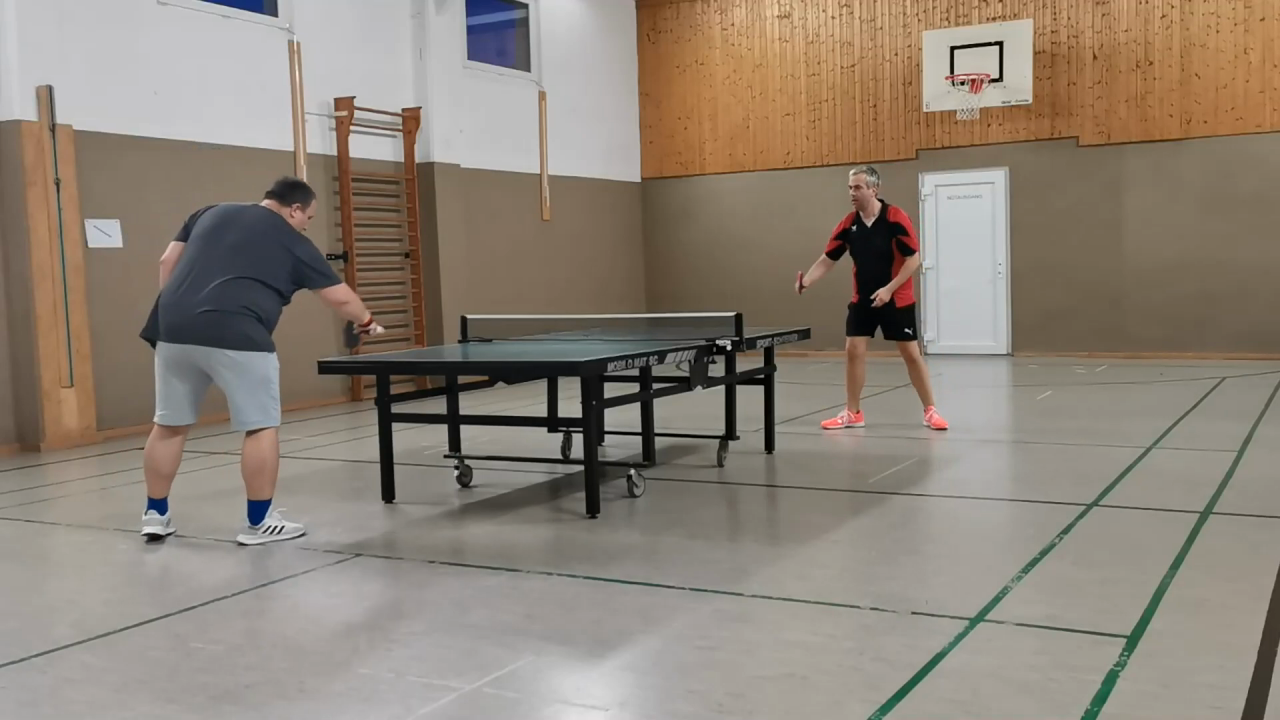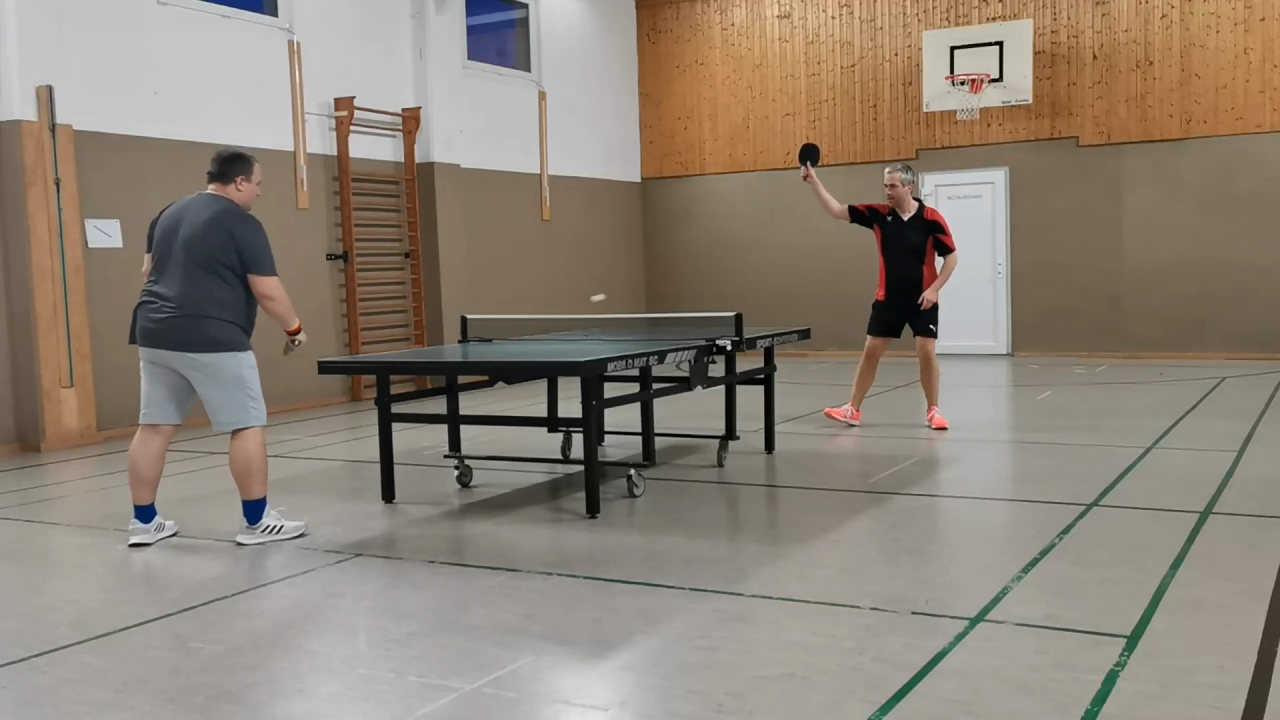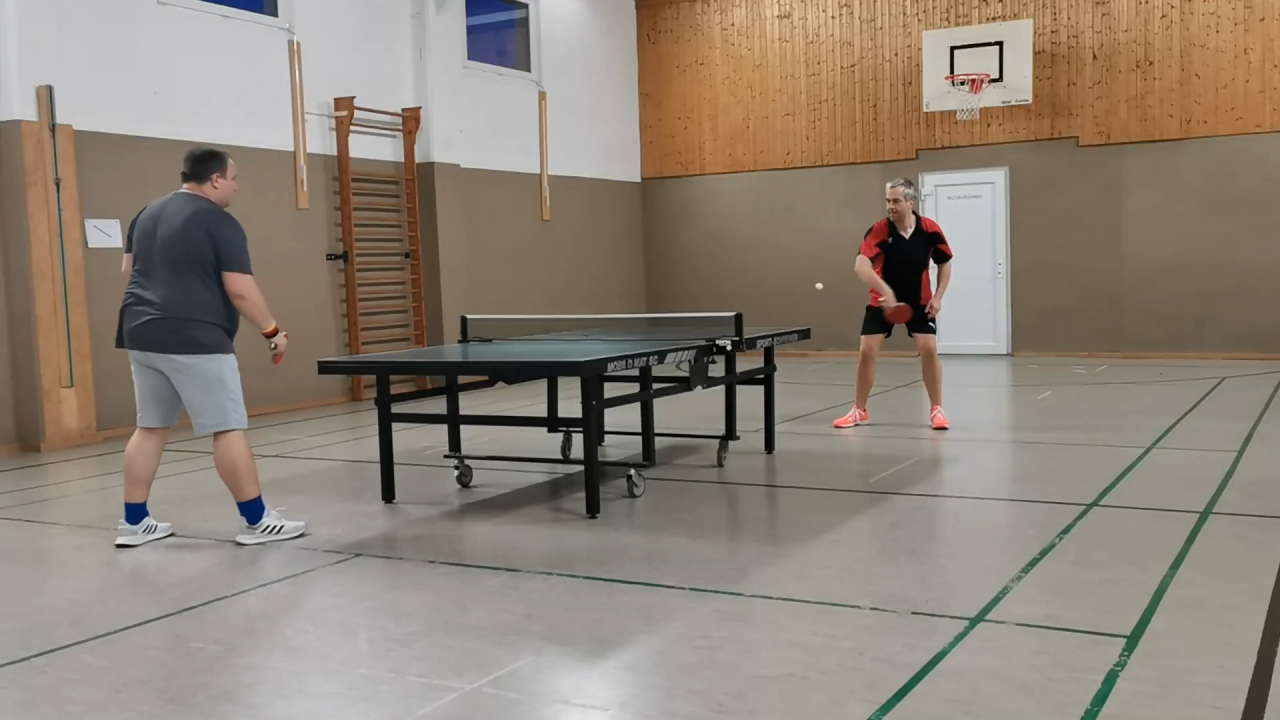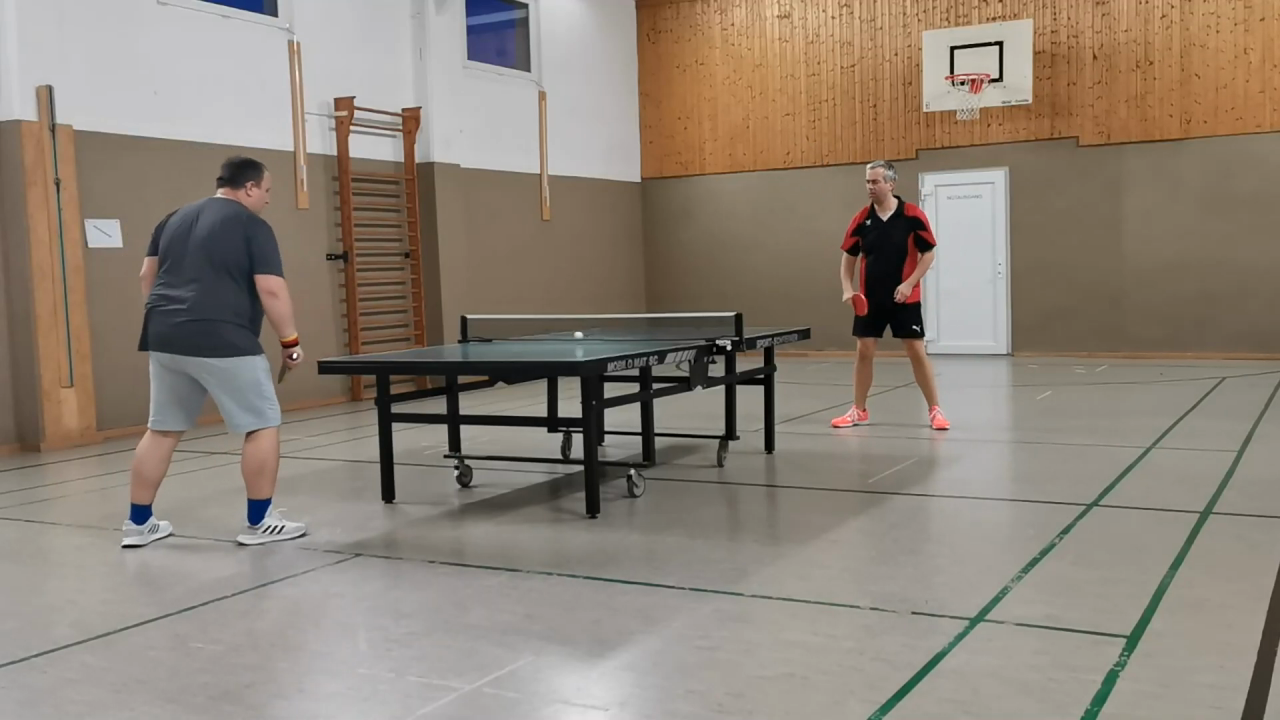
dt=1s
person 1, frame 1
left shoulder: (211, 214)
right shoulder: (291, 242)
left elbow: (168, 261)
right elbow: (338, 294)
right wrist: (367, 322)
left hip: (175, 330)
right hip: (234, 338)
left knee: (169, 425)
right knee: (260, 427)
left ankle: (156, 515)
right ankle: (260, 522)
person 1, frame 2
left shoulder: (170, 213)
right shoulder: (242, 223)
left elbow: (149, 271)
right elbow: (268, 290)
right wrist: (294, 327)
left hip: (155, 335)
right hip: (213, 338)
left knee: (155, 427)
right knee: (247, 426)
left ankle: (144, 520)
right ankle: (257, 521)
person 1, frame 3
left shoulder: (146, 214)
right shoulder: (220, 223)
left elbow: (129, 269)
right elbow: (240, 290)
right wrist: (272, 330)
left hip: (142, 335)
right hip: (195, 340)
left knee: (150, 429)
right knee: (228, 428)
left ankle: (134, 522)
right ankle: (256, 521)
person 1, frame 4
left shoulder: (176, 219)
right shoulder: (253, 227)
left elbow: (148, 277)
right elbow: (271, 291)
right wrist: (291, 340)
left hip: (166, 340)
right hip: (225, 343)
left knee: (162, 430)
right knee: (263, 426)
left ankle: (138, 522)
right ankle: (260, 521)
person 2, frame 1
left shoulder: (897, 218)
right shoulder: (846, 225)
left elbow: (913, 259)
right elbow: (827, 259)
left wrist: (888, 289)
right wrist: (808, 279)
left hip: (897, 300)
right hip: (862, 300)
left knee: (911, 354)
right knee: (854, 352)
left ankle: (930, 410)
right ankle: (852, 413)
person 2, frame 2
left shoulder: (932, 219)
right shoulder: (879, 214)
left elbow: (951, 258)
right elbow: (838, 210)
left wrist: (934, 289)
right wrist: (813, 180)
left hip: (922, 300)
right hip: (888, 299)
left knee: (926, 352)
right knee: (871, 352)
left ankle: (933, 411)
right ankle: (852, 409)
person 2, frame 3
left shoulder: (931, 230)
right shoulder: (879, 232)
left elbow: (945, 263)
right elbow: (861, 265)
left wrist: (938, 296)
right wrist: (884, 289)
left hip: (919, 302)
right hip: (882, 302)
left knee: (929, 351)
right knee: (866, 353)
left ankle: (936, 410)
right ankle: (859, 411)
person 2, frame 4
left shoulder: (913, 216)
right shoulder: (861, 219)
left elbow: (928, 253)
right elbow: (848, 258)
left wrist: (910, 283)
right wrist: (847, 289)
left hip: (904, 299)
right hip: (869, 300)
left knee: (917, 353)
right knee: (864, 352)
left ankle: (934, 410)
right ankle: (859, 410)
